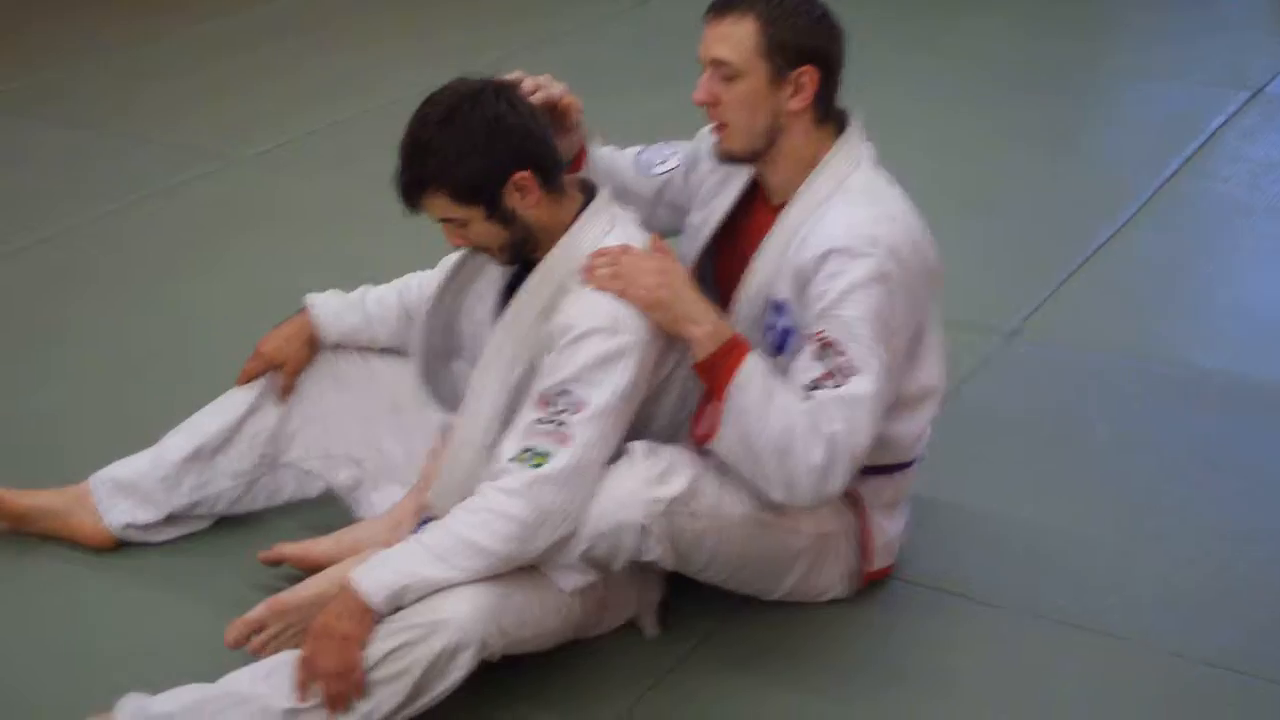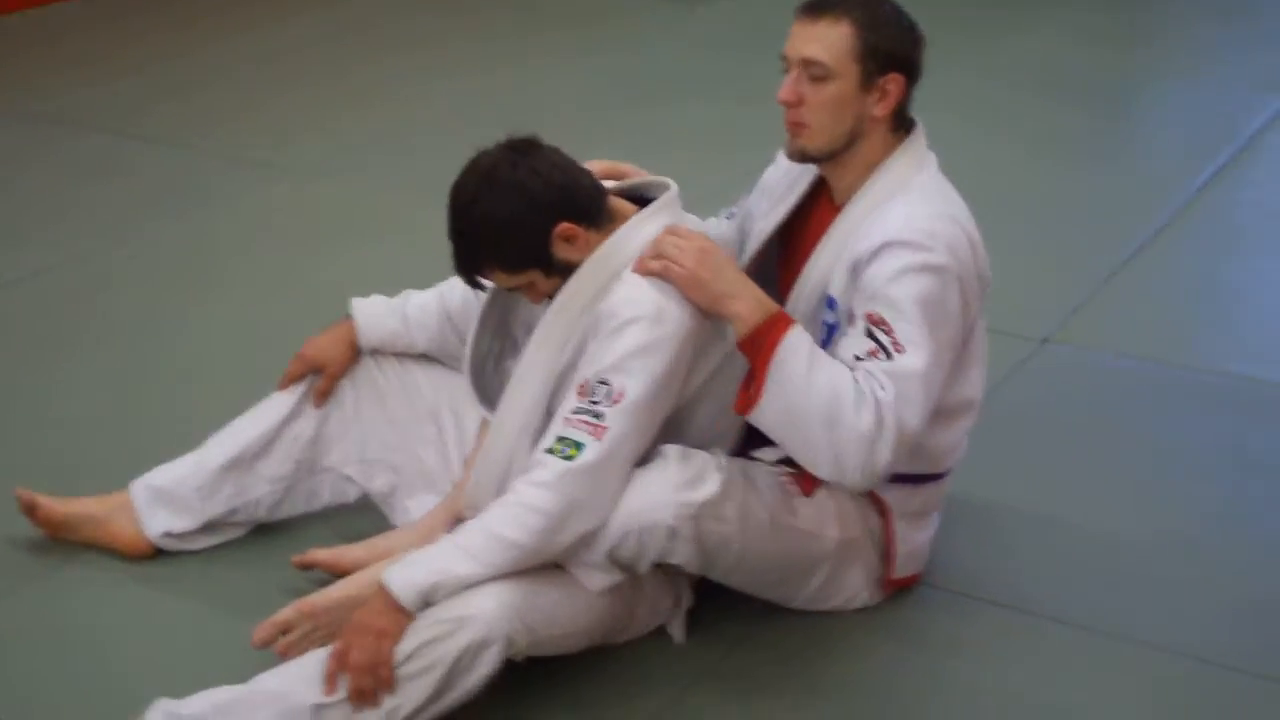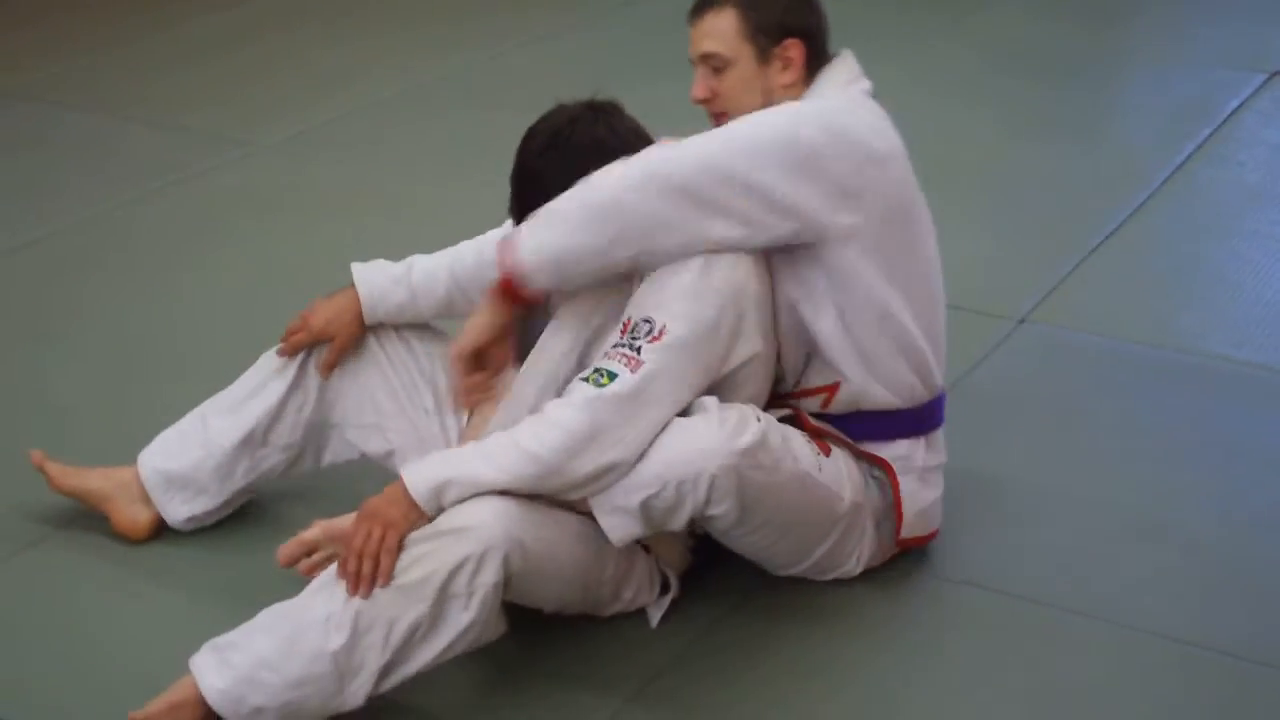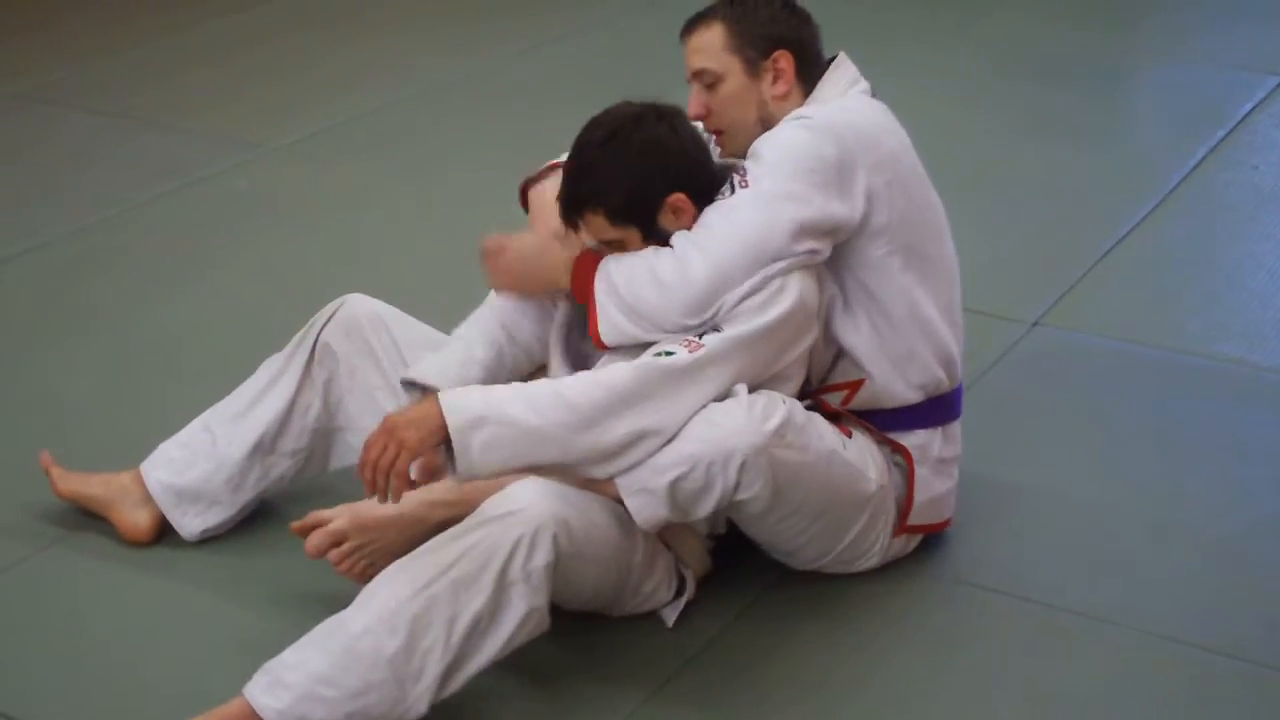
dt=1s
person 1, frame 1
left shoulder: (607, 315)
right shoulder: (531, 227)
left elbow: (529, 510)
right elbow: (444, 297)
left wrist: (367, 591)
right wrist: (316, 322)
left hip: (576, 548)
right hip: (489, 467)
left knee: (448, 618)
right knee: (306, 380)
right ankle: (107, 507)
person 1, frame 2
left shoulder: (649, 311)
right shoulder: (604, 222)
left elbow: (563, 501)
right elbow: (481, 307)
left wrist: (403, 590)
right wrist: (361, 329)
right hip: (536, 466)
left knee: (474, 613)
right knee: (351, 386)
right ankle: (145, 514)
person 1, frame 3
left shoulder: (707, 277)
left elbow: (593, 432)
left hip: (622, 537)
left knee: (481, 529)
right knee: (345, 341)
right ankle: (156, 489)
person 1, frame 4
left shoulder: (775, 293)
right shoulder: (650, 231)
left elbow: (624, 410)
right elbow: (527, 305)
left wrist: (450, 419)
right wrist: (435, 396)
left hip: (643, 533)
right hip: (561, 462)
left knee: (530, 514)
right knee: (355, 327)
right ankle: (155, 493)
person 2, frame 1
left shoulder: (863, 248)
right shoulder: (735, 155)
left elbow: (813, 466)
right elbow: (622, 188)
left wrist: (700, 327)
right wrist: (566, 147)
left hip: (820, 518)
right hip: (729, 434)
left knee: (636, 492)
person 2, frame 2
left shoulder: (919, 243)
right shoulder: (806, 167)
left elbow: (864, 443)
right elbow: (722, 254)
left wrist: (742, 305)
left hip: (854, 520)
right hip: (772, 437)
left knee: (668, 496)
person 2, frame 3
left shoulder: (825, 138)
right shoulder: (802, 139)
left elbow: (648, 196)
left wrist: (502, 296)
left hip: (864, 487)
right hip: (793, 415)
left knee: (721, 446)
person 2, frame 4
left shoulder: (820, 143)
right shoulder: (795, 143)
left elbow: (687, 290)
left wrist: (562, 270)
left hip: (877, 476)
left knee: (749, 429)
